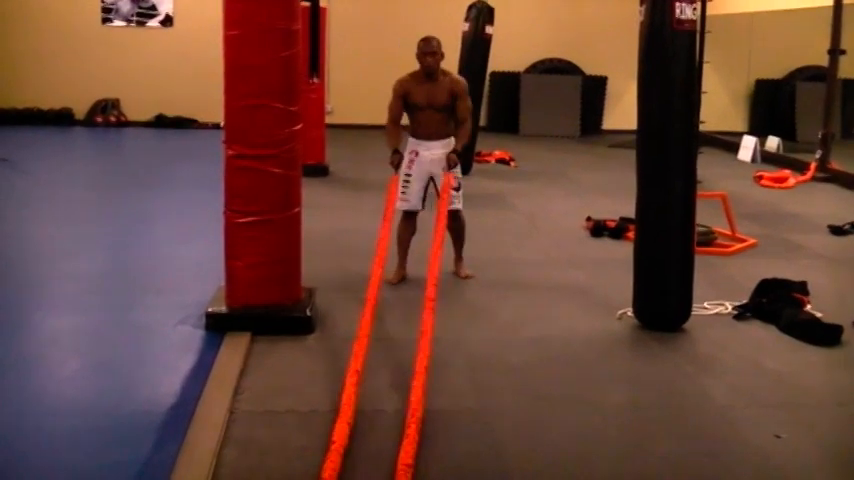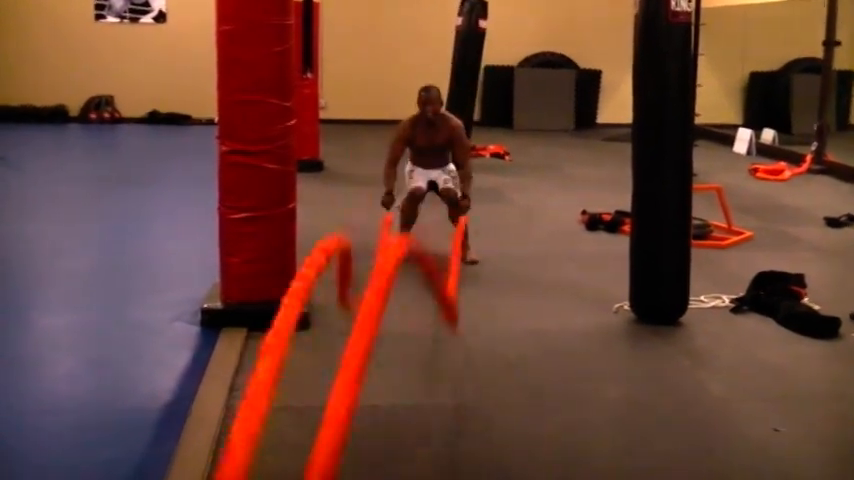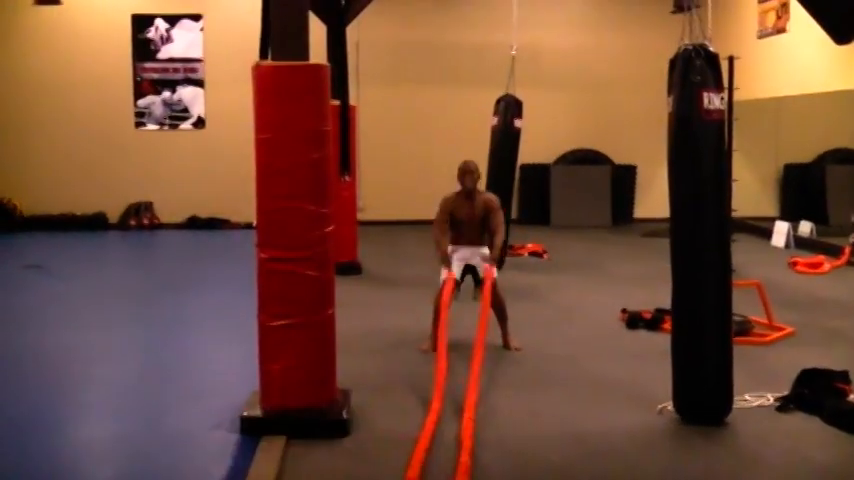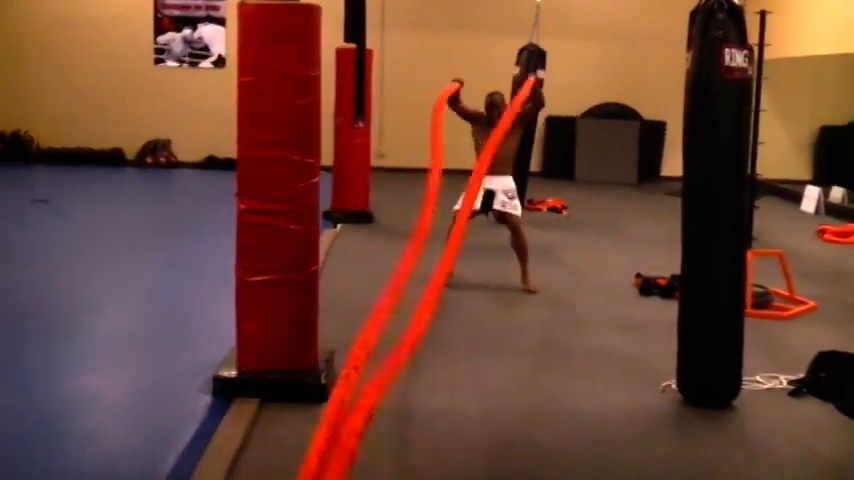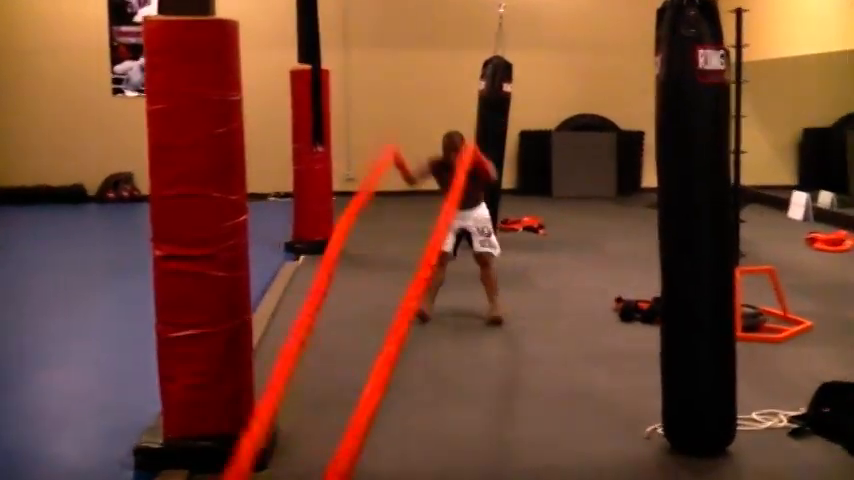
dt=1s
person 1, frame 1
left shoulder: (456, 84)
right shoulder: (404, 85)
left elbow: (465, 121)
right elbow: (393, 122)
left wrist: (456, 150)
right wrist: (395, 150)
left hip: (445, 148)
right hip: (416, 149)
left knee: (454, 210)
right knee: (408, 211)
left ankle: (458, 261)
right ankle: (401, 267)
person 1, frame 2
left shoulder: (453, 126)
right shoulder: (408, 126)
left elbow: (464, 164)
right elbow: (391, 161)
left wrist: (466, 193)
right wrist: (389, 191)
left hip: (444, 169)
right hip: (417, 168)
left knee: (453, 198)
right knee: (413, 195)
left ankle: (465, 248)
person 1, frame 3
left shoulder: (490, 201)
right shoulder: (449, 202)
left elbow: (499, 229)
right elbow: (439, 231)
left wrist: (495, 250)
right wrist: (443, 252)
left hip: (480, 251)
right hip: (455, 251)
left knee: (492, 286)
left ankle: (506, 337)
right ankle: (433, 337)
person 1, frame 4
left shoulder: (516, 121)
right shoulder: (477, 120)
left elbow: (539, 104)
right elbow: (455, 105)
left wrist: (535, 87)
right wrist: (456, 90)
left hip: (504, 181)
right hip: (479, 179)
left knee: (514, 224)
right knee: (458, 219)
left ankle: (526, 276)
person 1, frame 5
left shoulder: (475, 160)
right shoulder: (437, 163)
left elbow: (491, 178)
right elbow: (413, 180)
right wrist: (405, 171)
left hip: (475, 212)
left knee: (485, 259)
right knee: (439, 257)
left ankle: (494, 307)
right ankle: (426, 306)
